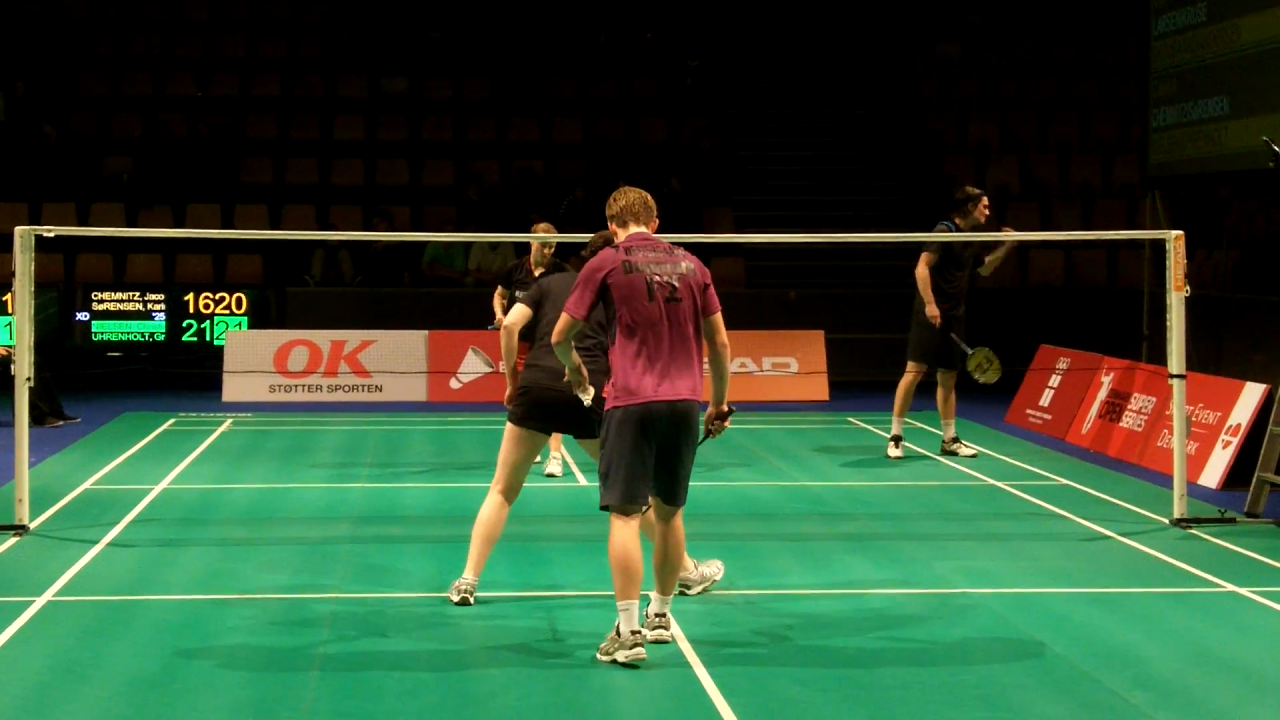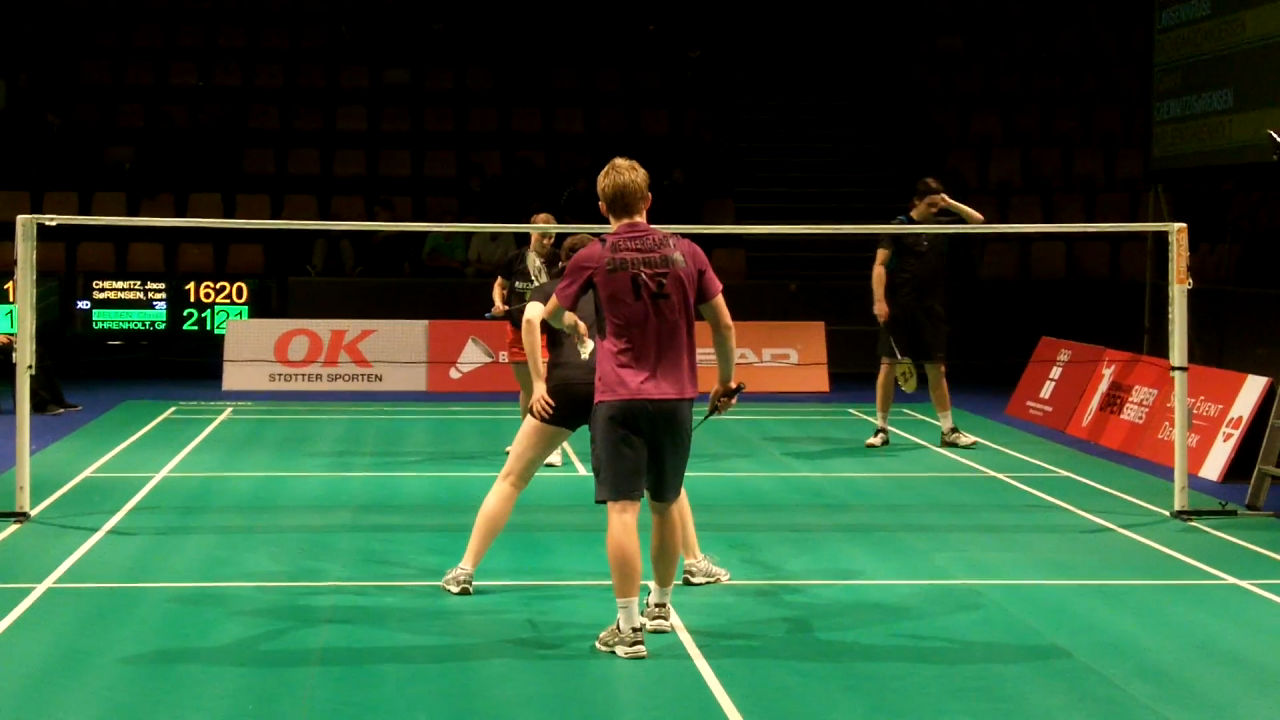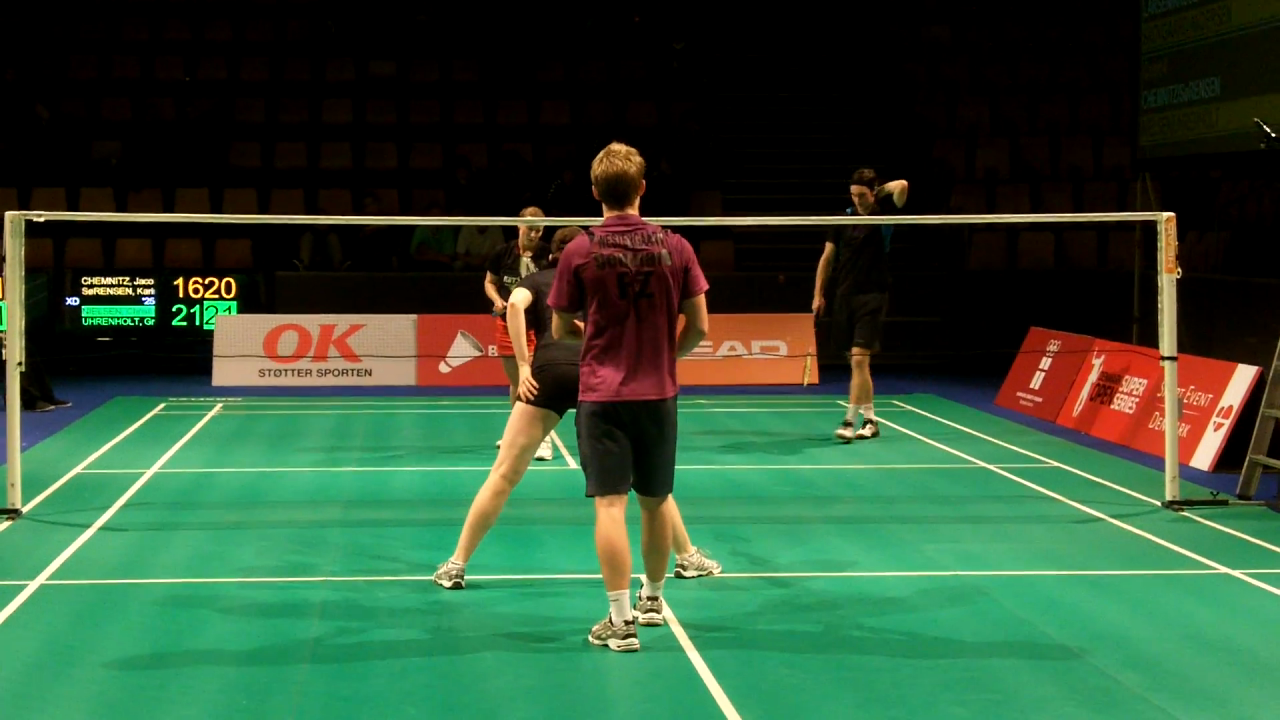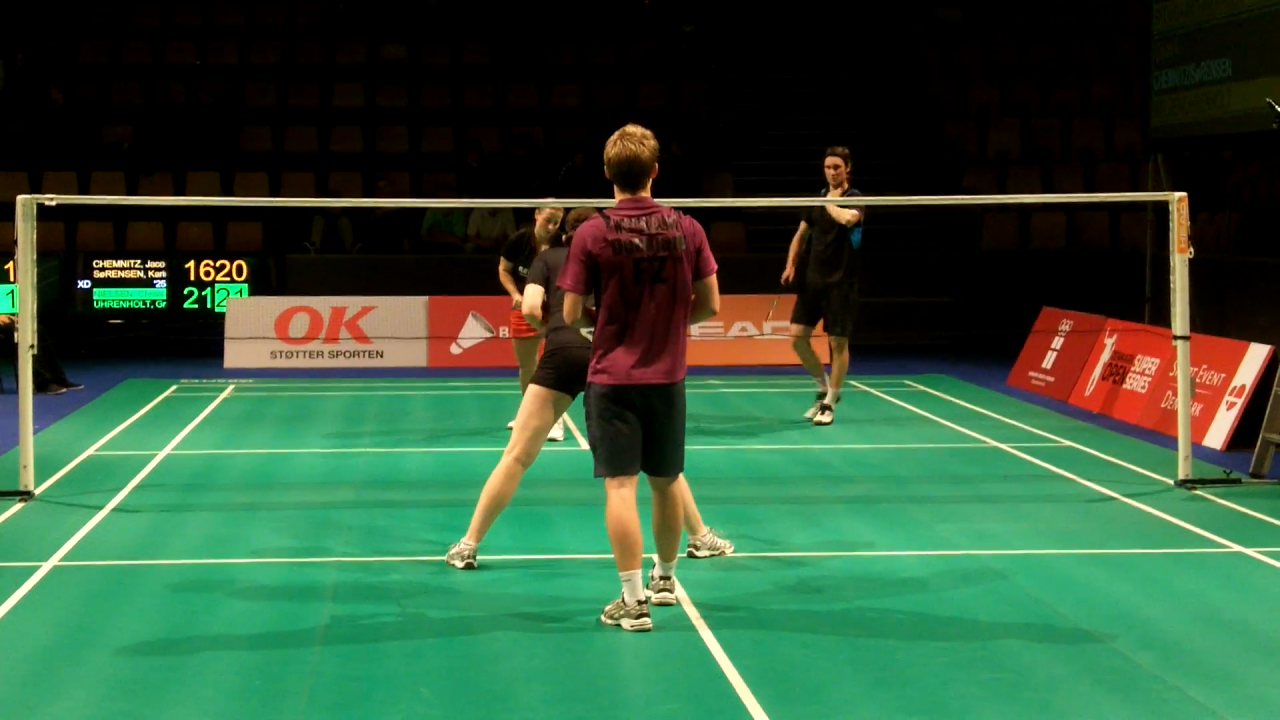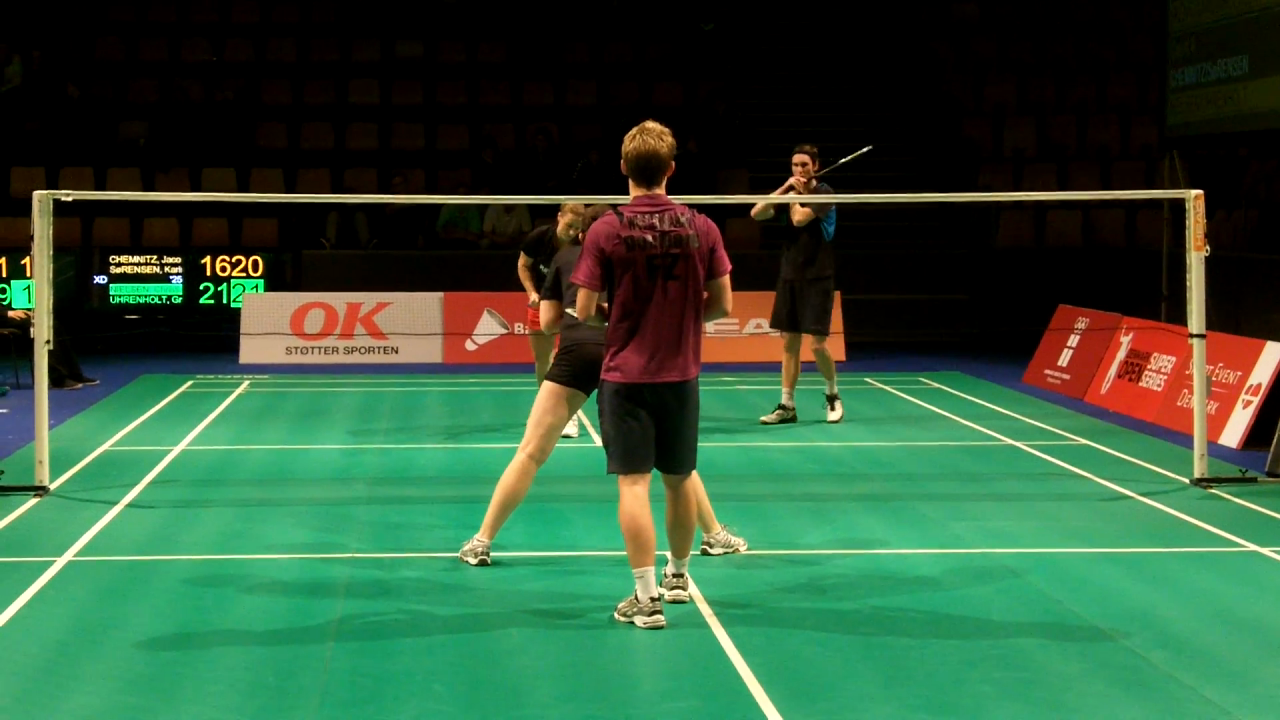
dt=0.5s
person 1, frame 1
left shoulder: (606, 263)
right shoulder: (691, 265)
left elbow: (560, 337)
right elbow: (720, 343)
left wrist: (574, 366)
right wrist: (719, 403)
left hip: (632, 402)
right hip: (685, 402)
left knee: (625, 512)
right knee: (668, 510)
left ankle: (629, 631)
right ankle: (660, 614)
person 1, frame 2
left shoulder: (592, 257)
right shoulder: (686, 252)
left elbow: (551, 314)
right elbow: (724, 324)
left wrist: (574, 323)
right wrist: (726, 379)
left hip: (620, 399)
right hip: (676, 398)
left knee: (623, 509)
right knee: (665, 504)
left ankle: (630, 628)
right ankle: (660, 605)
person 1, frame 3
left shoulder: (579, 251)
right shoulder: (675, 247)
left elbow: (560, 330)
right elbow: (699, 327)
left hip: (602, 395)
right hip: (658, 394)
left knee: (610, 504)
right knee: (655, 501)
left ankle: (621, 620)
right ankle: (652, 599)
person 1, frame 4
left shoulder: (592, 233)
right shoulder: (687, 229)
left elbow: (572, 314)
right elbow: (709, 305)
left hip: (612, 378)
right hip: (667, 376)
left knee: (620, 485)
right knee: (666, 481)
left ankle: (633, 601)
right ankle: (664, 578)
person 1, frame 5
left shoulder: (606, 230)
right shoulder: (702, 227)
left elbow: (585, 311)
right elbow: (721, 305)
left hip: (626, 376)
right hip: (680, 375)
left knee: (633, 483)
right knee: (679, 479)
left ankle: (646, 598)
right ankle: (678, 576)
person 2, frame 1
left shoulder: (555, 281)
left elbow: (510, 324)
left wrist: (512, 379)
left hip: (536, 388)
right hip: (587, 393)
left knee: (502, 491)
left ankle: (466, 582)
right ankle: (688, 573)
person 2, frame 2
left shoulder: (548, 289)
left elbow: (530, 320)
left wrist: (539, 381)
left hip: (566, 386)
left knee: (511, 480)
left ankle: (464, 571)
right ankle: (695, 563)
person 2, frame 3
left shoulder: (537, 280)
left elbow: (515, 304)
left wrist: (523, 364)
left hip: (551, 371)
left knee: (505, 473)
left ankle: (456, 565)
right ankle: (688, 557)
person 2, frame 4
left shoulder: (548, 258)
left elbow: (532, 310)
left hip: (563, 354)
left knee: (517, 456)
left ankle: (468, 545)
right ankle: (701, 537)
person 2, frame 5
left shoulder: (564, 257)
left elbow: (547, 322)
left hip: (577, 351)
left knee: (531, 453)
left ankle: (481, 543)
right ankle: (714, 535)
person 3, frame 1
left shoulder: (971, 241)
right shoulder: (943, 232)
left elbow: (985, 268)
right elbow: (922, 268)
left wrist: (1005, 248)
right wrist: (929, 304)
left hip: (955, 317)
right hip: (932, 314)
left knee: (948, 378)
right knee: (915, 372)
left ankle: (949, 439)
right ankle: (896, 436)
person 3, frame 2
left shoulder: (942, 225)
right shoulder: (898, 226)
left elbow: (978, 221)
right elbow: (880, 265)
left wrist: (949, 203)
right wrist: (880, 300)
left hip: (930, 309)
right hip: (898, 309)
left knee: (937, 371)
right knee: (889, 367)
left ankle: (949, 431)
right ankle: (882, 429)
person 3, frame 3
left shoulder: (884, 213)
left elbow: (902, 186)
right elbow: (827, 258)
left wrist: (879, 191)
right wrist: (818, 294)
left hip: (872, 297)
right hip: (845, 298)
left knee: (860, 359)
right knee: (855, 361)
left ankle: (850, 421)
right ankle: (869, 419)
person 3, frame 4
left shoulder: (855, 199)
left elbow: (848, 221)
right elbow: (801, 235)
left wrist: (831, 204)
right wrist: (791, 263)
left hip: (841, 282)
right hip: (811, 280)
left knee: (838, 344)
right knee: (798, 338)
left ankle: (830, 403)
right ankle: (824, 387)
person 3, frame 5
left shoulder: (824, 193)
right shoulder: (790, 194)
left elbow: (799, 219)
right elbow: (756, 213)
left wrist: (793, 198)
right wrist: (785, 187)
left hip: (817, 280)
right hip: (789, 278)
left knee: (817, 345)
right knee: (789, 344)
left ankle: (832, 394)
right ankle: (787, 406)
person 4, frame 1
left shoulder: (562, 272)
right shoulder: (515, 269)
right elbow: (499, 295)
right wrist: (499, 314)
right hip: (520, 342)
left ankle: (555, 456)
person 4, frame 2
right shoulder: (514, 259)
right elbow: (499, 286)
right wrist: (498, 303)
right hip: (517, 331)
right knee: (526, 388)
left ankle: (554, 447)
person 4, frame 3
left shoulder: (547, 256)
right shoulder: (502, 254)
right elbow: (489, 282)
right wrist: (497, 301)
right hip: (507, 324)
right knee: (515, 382)
left ankle: (544, 439)
person 4, frame 4
right shoulder: (517, 240)
right elbow: (504, 270)
right wrist: (516, 295)
right hip: (524, 307)
right knee: (525, 363)
left ankle: (555, 419)
person 4, frame 5
right shoulder: (538, 237)
right elbow: (523, 265)
right wrist: (532, 293)
right hip: (542, 302)
right knee: (541, 358)
left ankle: (571, 416)
